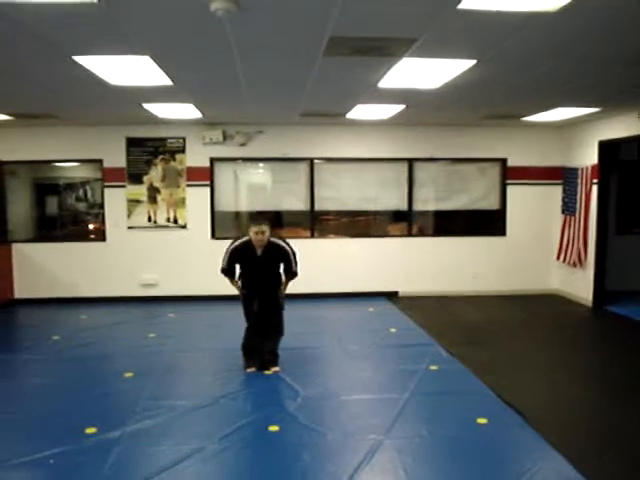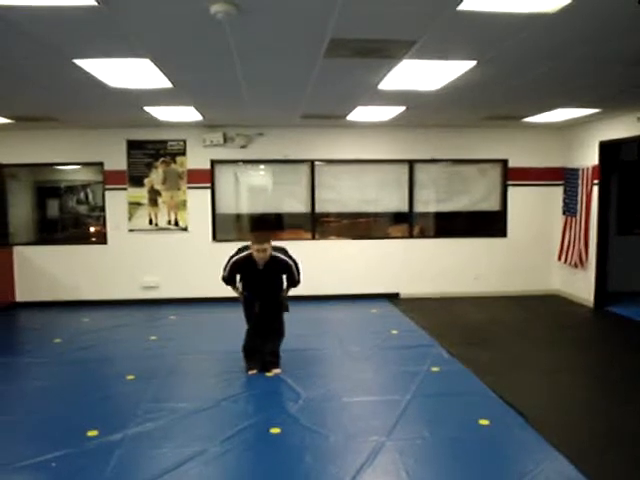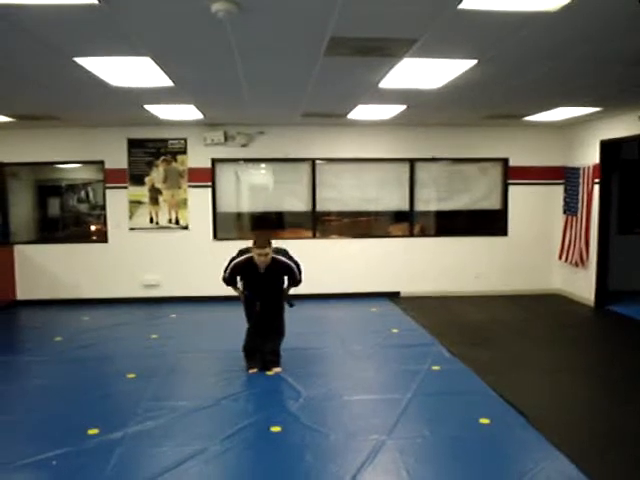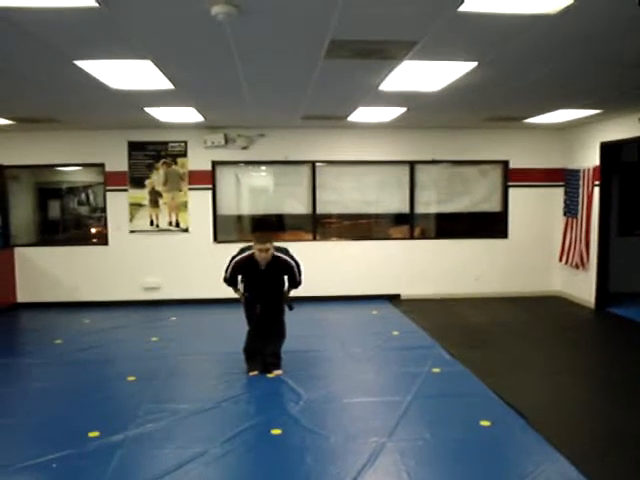
dt=0.2s
person 1, frame 1
left shoulder: (281, 247)
right shoulder: (238, 247)
left elbow: (292, 269)
right elbow: (226, 267)
left wrist: (284, 287)
right wrist: (236, 285)
left hip: (272, 291)
right hip: (250, 291)
left knee: (274, 325)
right knee: (253, 325)
left ankle: (270, 361)
right ankle: (251, 361)
person 1, frame 2
left shoulder: (283, 259)
right shoulder: (239, 259)
left elbow: (294, 278)
right elbow: (227, 276)
left wrist: (285, 293)
right wrist: (238, 291)
left hip: (273, 295)
right hip: (251, 295)
left knee: (275, 328)
right knee: (254, 327)
left ankle: (271, 363)
right ankle: (252, 363)
person 1, frame 3
left shoulder: (284, 262)
right shoulder: (240, 261)
left elbow: (296, 277)
right elbow: (228, 277)
left wrist: (286, 291)
right wrist: (239, 291)
left hip: (275, 295)
right hip: (251, 294)
left knee: (276, 326)
right knee: (254, 326)
left ankle: (272, 361)
right ankle: (253, 362)
person 1, frame 4
left shoulder: (285, 259)
right shoulder: (241, 259)
left elbow: (295, 278)
right elbow: (229, 277)
left wrist: (287, 293)
right wrist: (239, 292)
left hip: (275, 295)
right hip: (252, 295)
left knee: (277, 328)
right knee: (255, 328)
left ankle: (272, 364)
right ankle: (253, 364)
